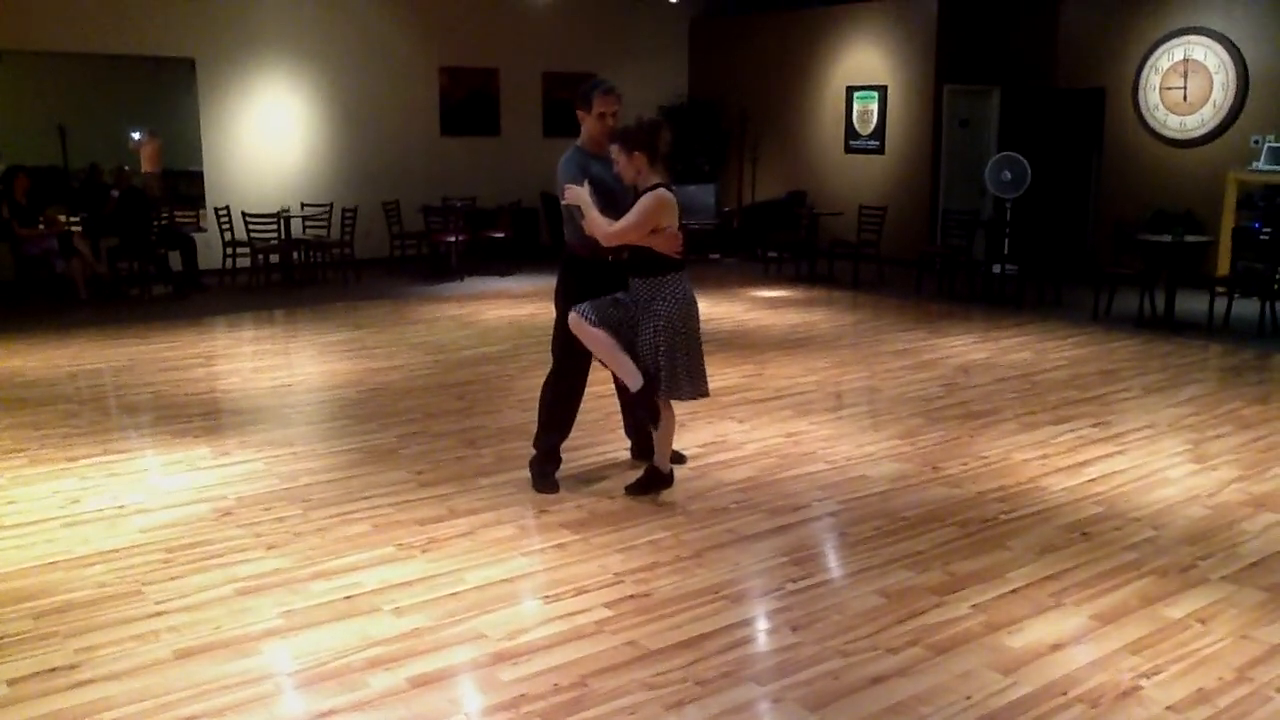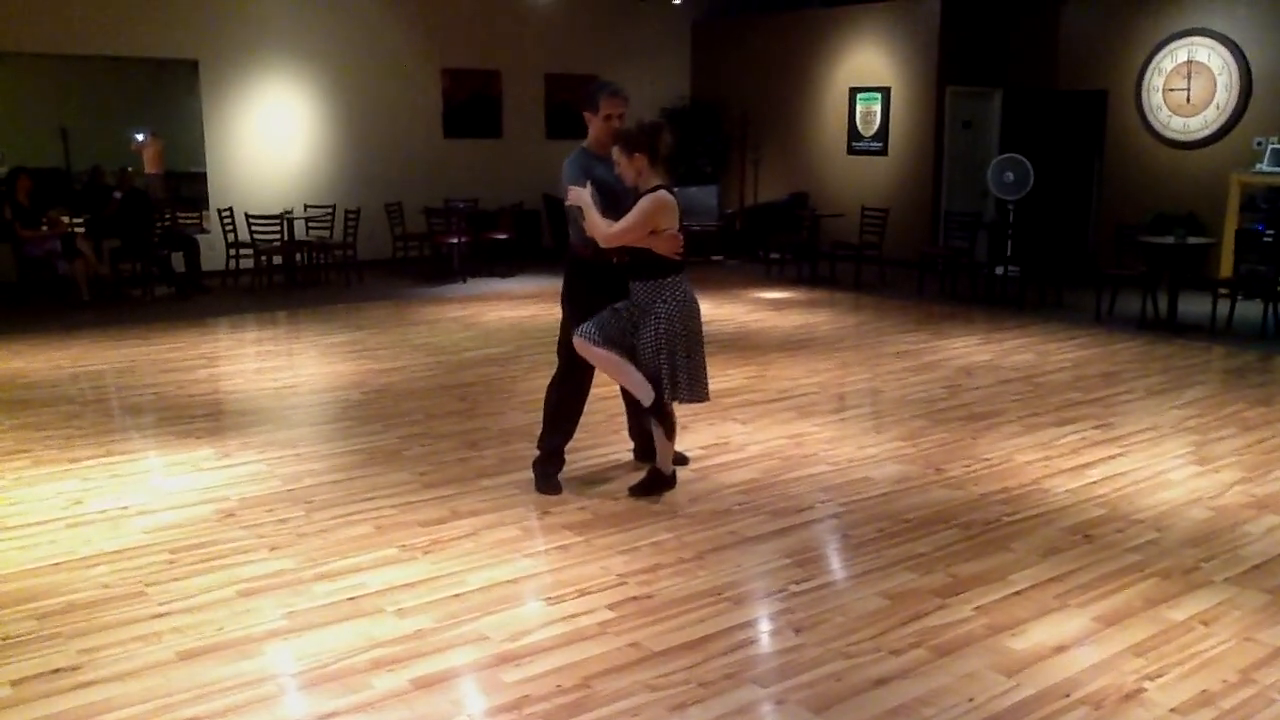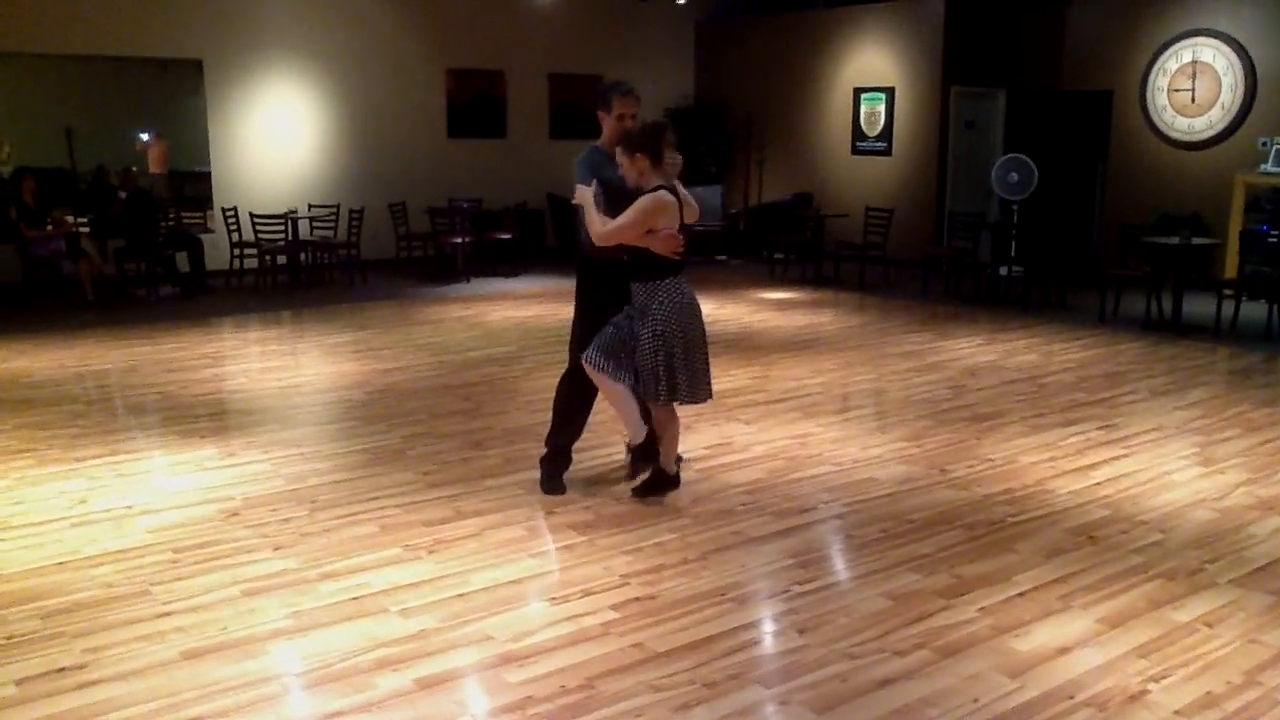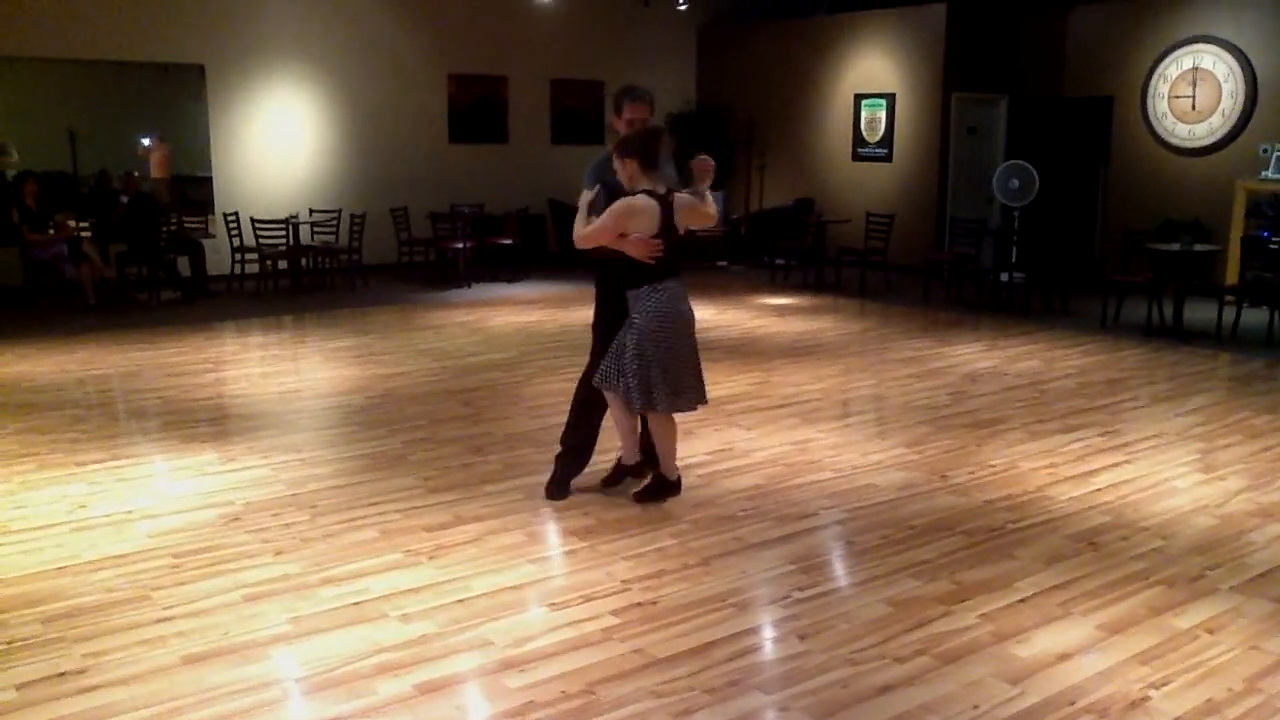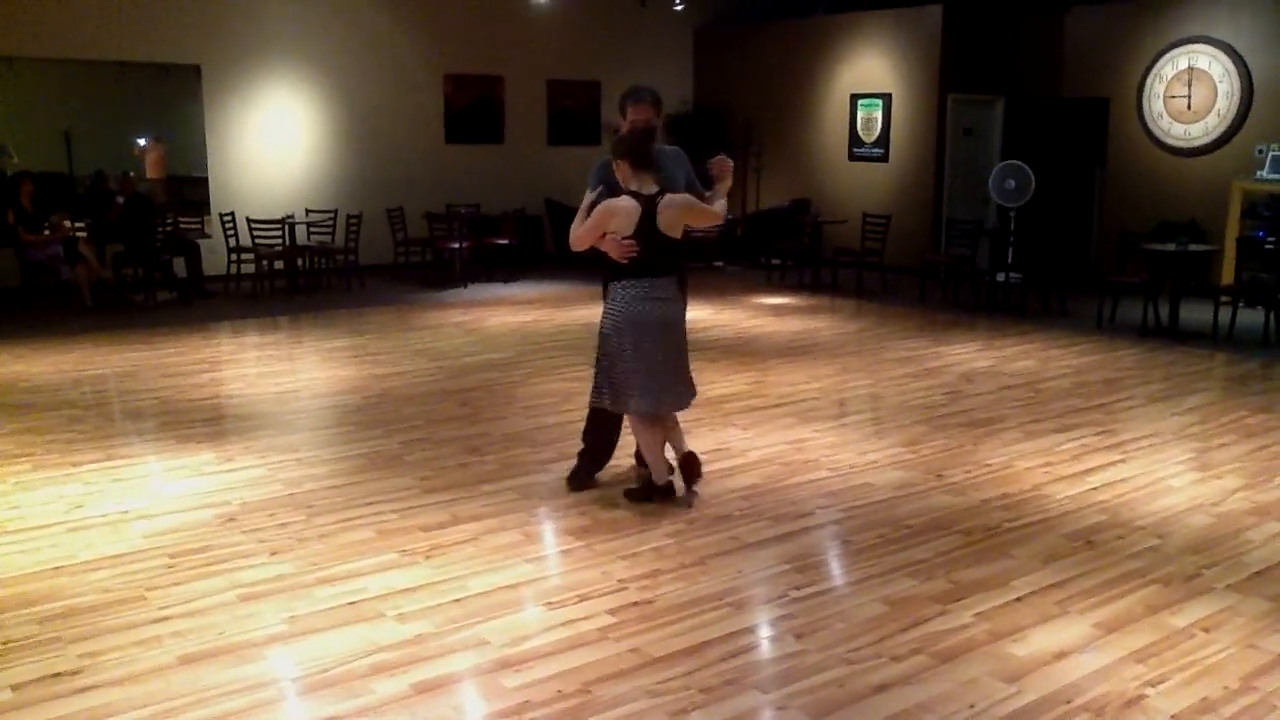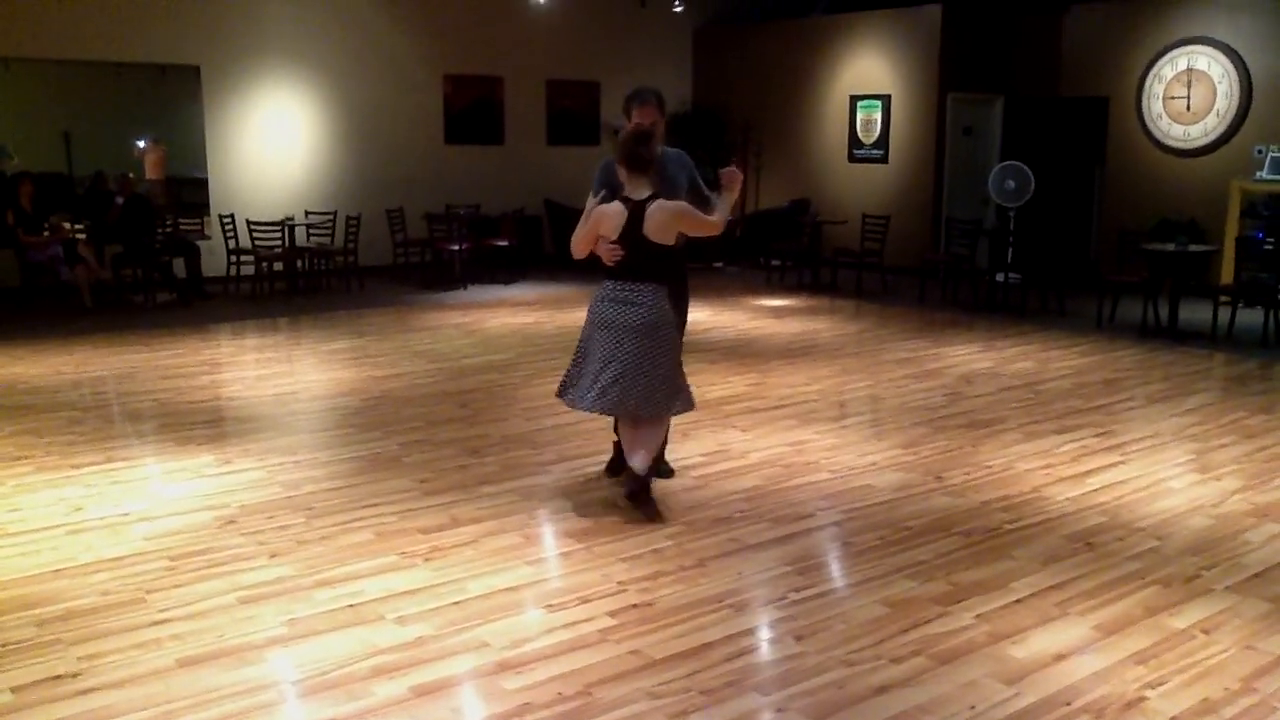
dt=0.3s
person 1, frame 1
left shoulder: (618, 158)
right shoulder: (573, 165)
right wrist: (651, 241)
left hip: (619, 272)
right hip: (583, 275)
right knee: (569, 369)
left ankle: (645, 442)
right ankle: (544, 459)
person 1, frame 2
right shoulder: (578, 166)
right wrist: (652, 242)
left hip: (626, 274)
right hip: (589, 277)
right knee: (575, 371)
left ankle: (648, 443)
right ankle: (548, 460)
person 1, frame 3
right shoulder: (589, 164)
right wrist: (649, 241)
right hip: (601, 274)
right knee: (585, 367)
left ankle: (649, 445)
right ankle: (554, 460)
person 1, frame 4
left shoulder: (662, 159)
right shoulder: (603, 169)
right wrist: (626, 245)
right hip: (619, 278)
right knee: (602, 370)
left ankle: (646, 453)
right ankle: (568, 464)
person 1, frame 5
left shoulder: (675, 158)
right shoulder: (609, 168)
left elbow: (702, 207)
right elbow: (588, 224)
left wrist: (722, 182)
right wrist: (606, 244)
left ankle: (650, 452)
right ankle: (591, 459)
person 1, frame 6
left shoulder: (679, 162)
right shoulder: (611, 169)
left elbow: (706, 214)
right wrist: (601, 248)
left hip: (671, 274)
left ankle: (654, 451)
right ankle: (626, 449)
person 2, frame 1
left shoulder: (658, 198)
right shoulder: (650, 195)
left elbow: (609, 236)
left wrist: (584, 200)
left hip: (664, 300)
right hip: (644, 297)
left knee: (659, 393)
right knee: (579, 318)
left ankle: (661, 470)
right ankle: (642, 385)
person 2, frame 2
left shoulder: (657, 200)
right shoulder: (655, 197)
left elbow: (607, 237)
left wrist: (585, 201)
left hip: (665, 302)
right hip: (645, 300)
left knee: (659, 394)
right knee: (585, 339)
left ankle: (664, 471)
right ankle: (654, 418)
person 2, frame 3
left shoulder: (654, 202)
right shoulder: (672, 196)
left elbow: (602, 235)
right elbow: (691, 213)
left wrist: (587, 201)
right wrist: (673, 177)
left hip: (664, 304)
right hip: (650, 302)
left knee: (660, 396)
right knee: (596, 360)
left ankle: (668, 472)
right ankle: (641, 436)
person 2, frame 4
left shoulder: (630, 206)
right shoulder: (680, 202)
left elbow: (582, 240)
right elbow: (711, 217)
left wrist: (585, 204)
right wrist: (704, 187)
left hip: (650, 309)
right hip: (667, 303)
left knee: (652, 401)
right knee: (616, 384)
left ankle: (669, 478)
right ankle: (632, 457)
person 2, frame 5
left shoulder: (612, 208)
right shoulder: (678, 205)
left elbow: (576, 243)
right elbow: (717, 215)
right wrist: (722, 188)
left hip: (627, 306)
right hip: (667, 305)
left knee: (635, 401)
right knee: (657, 393)
left ankle: (658, 479)
right ankle: (684, 455)
person 2, frame 6
left shoulder: (606, 213)
right shoulder: (672, 211)
left elbow: (578, 250)
right elbow: (715, 225)
right wrist: (730, 194)
left hip: (610, 309)
right hip: (652, 311)
left knee: (624, 403)
right knee: (656, 401)
left ankle: (639, 479)
right ankle: (639, 468)
